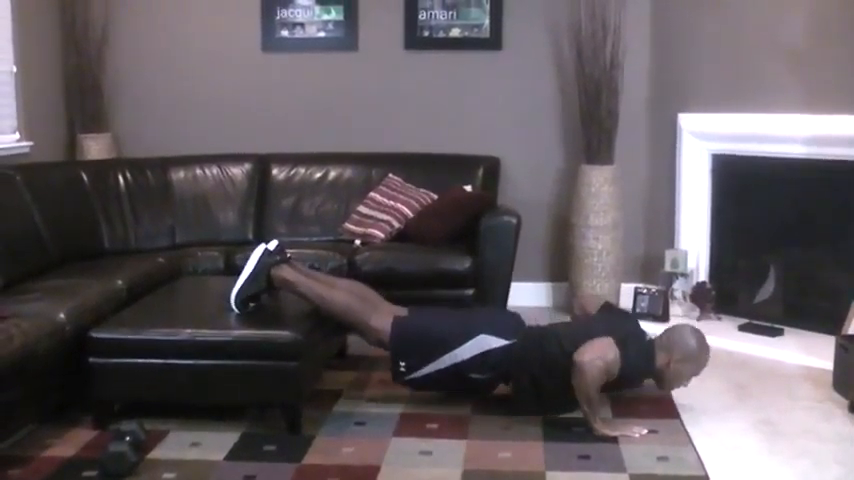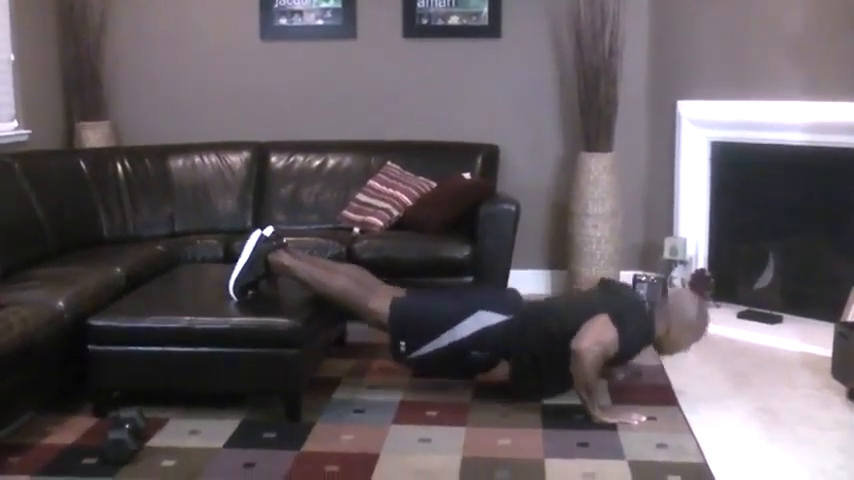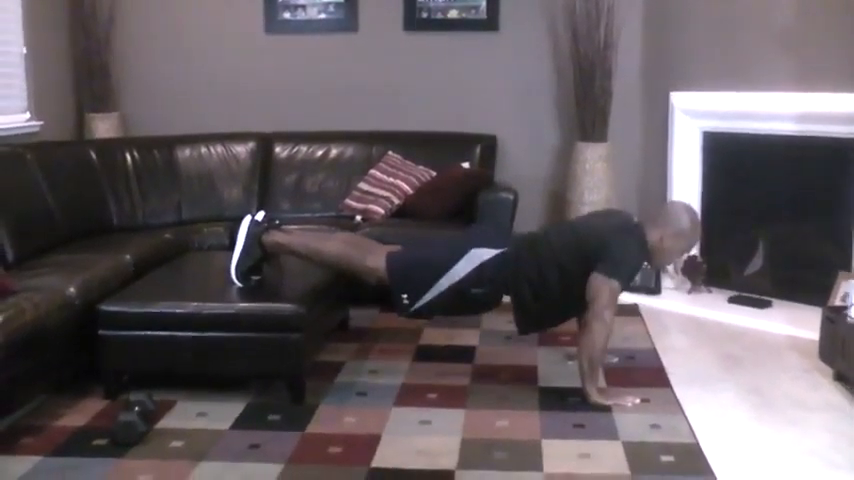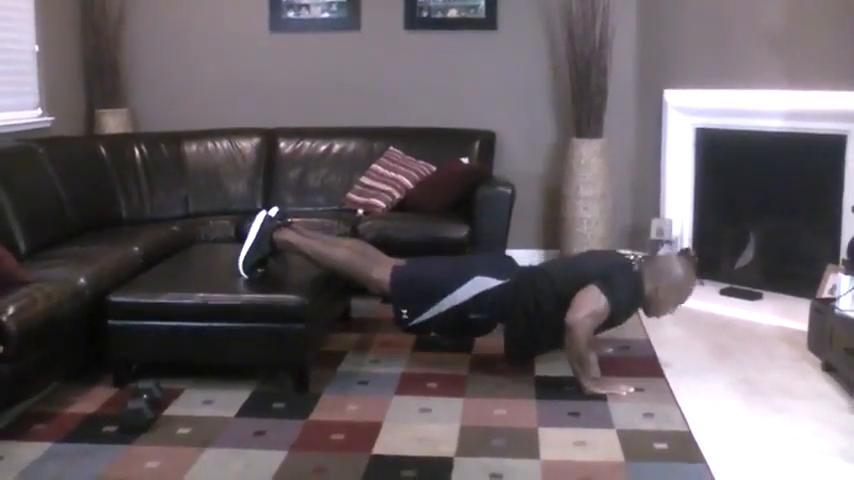
dt=0.4s
person 1, frame 1
left shoulder: (629, 331)
right shoulder: (636, 356)
right elbow: (586, 362)
right wrist: (599, 421)
left hip: (502, 334)
right hip: (494, 353)
left knee: (386, 315)
right knee: (379, 326)
left ankle: (282, 265)
right ankle: (276, 274)
person 1, frame 2
left shoulder: (631, 305)
right shoulder: (635, 326)
left elbow: (585, 291)
right elbow: (584, 349)
right wrist: (598, 408)
left hip: (501, 313)
right hip: (493, 330)
left knee: (385, 296)
right knee: (379, 308)
left ankle: (278, 250)
right ankle: (273, 259)
person 1, frame 3
left shoulder: (622, 228)
right shoulder: (627, 247)
right elbow: (599, 316)
left wrist: (589, 347)
right wrist: (594, 389)
left hip: (494, 254)
right hip: (488, 267)
left knee: (378, 254)
right knee: (374, 266)
left ankle: (269, 232)
right ankle: (266, 240)
person 1, frame 4
left shoulder: (620, 267)
right shoulder: (624, 289)
right elbow: (577, 319)
left wrist: (584, 340)
right wrist: (589, 380)
left hip: (496, 278)
right hip: (489, 292)
left knee: (385, 268)
right knee: (380, 278)
left ankle: (281, 227)
right ankle: (278, 236)
